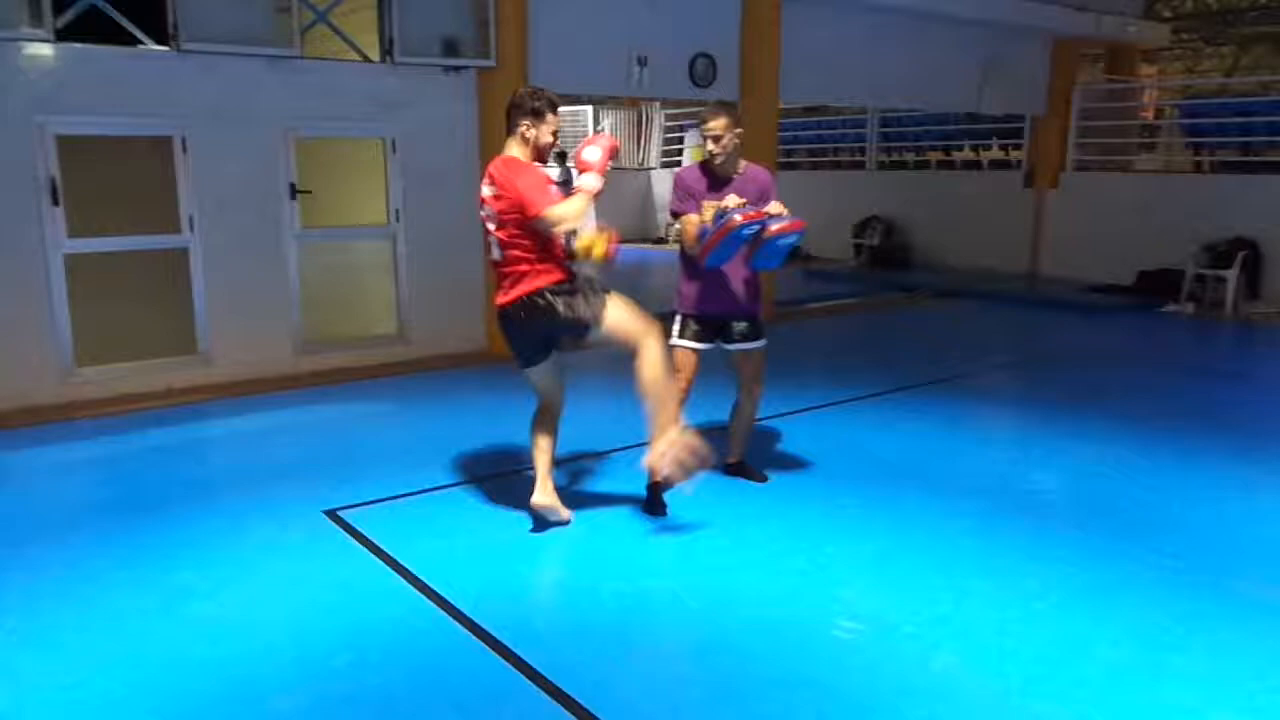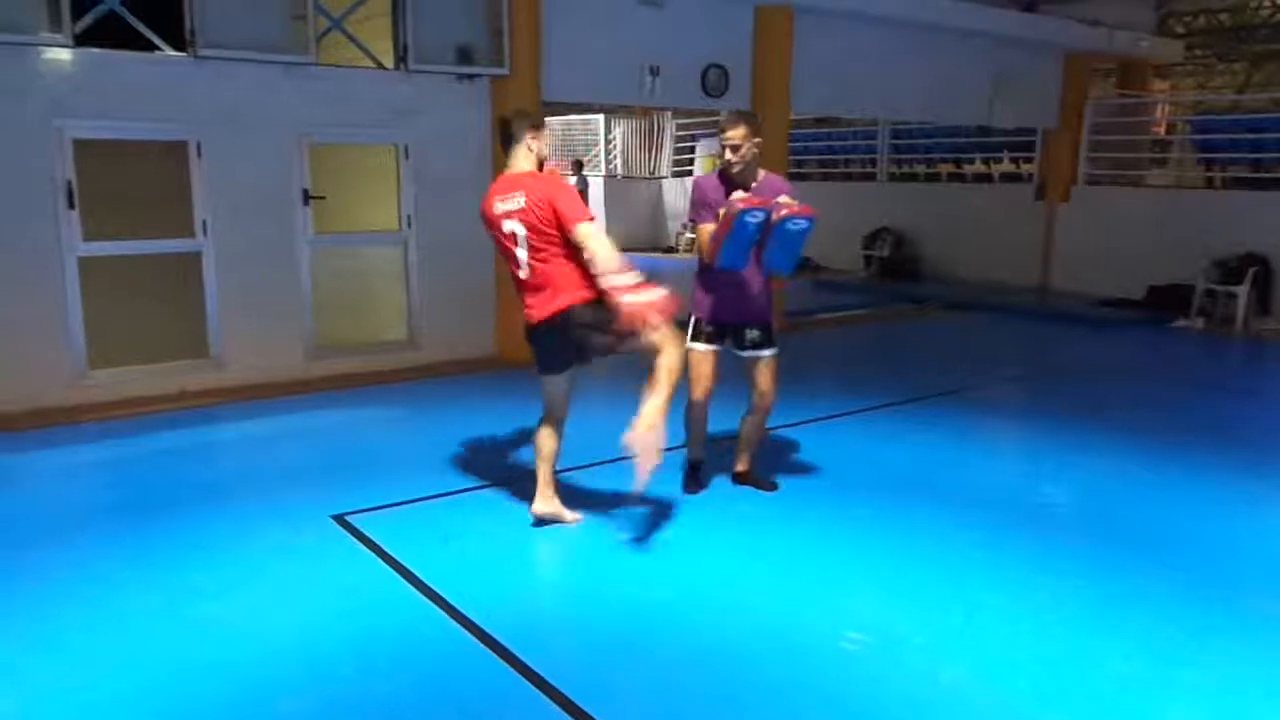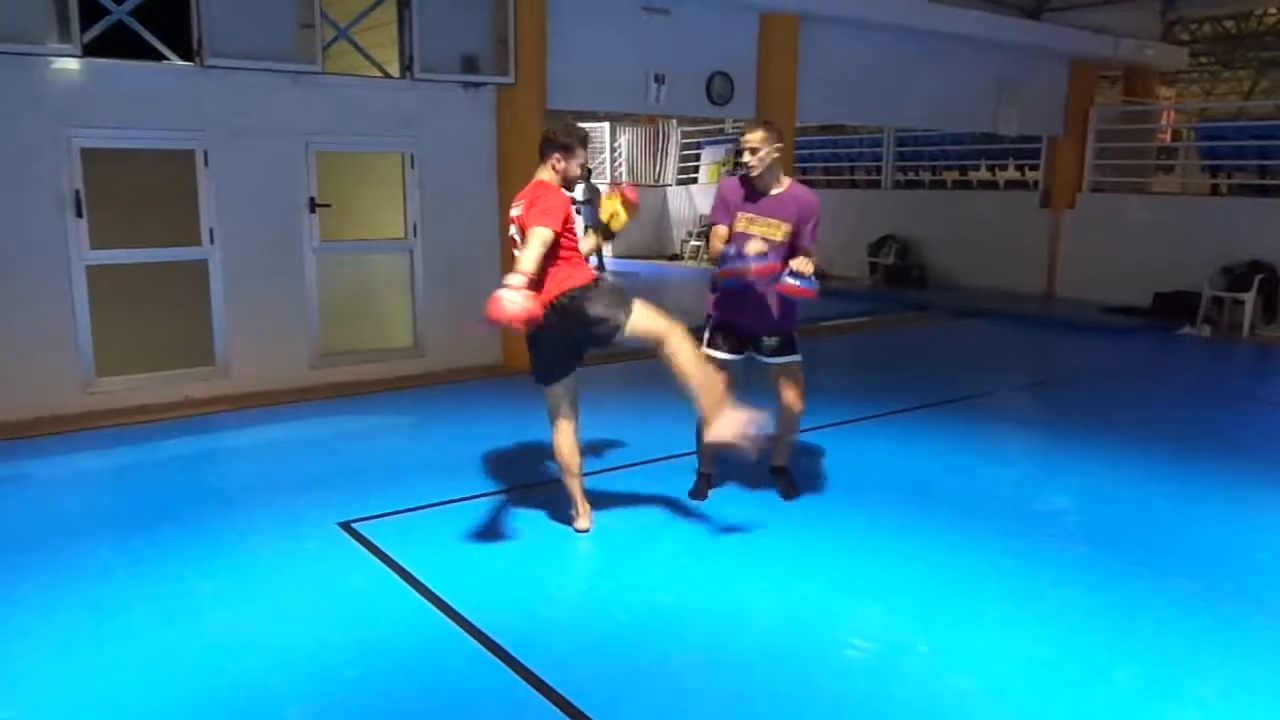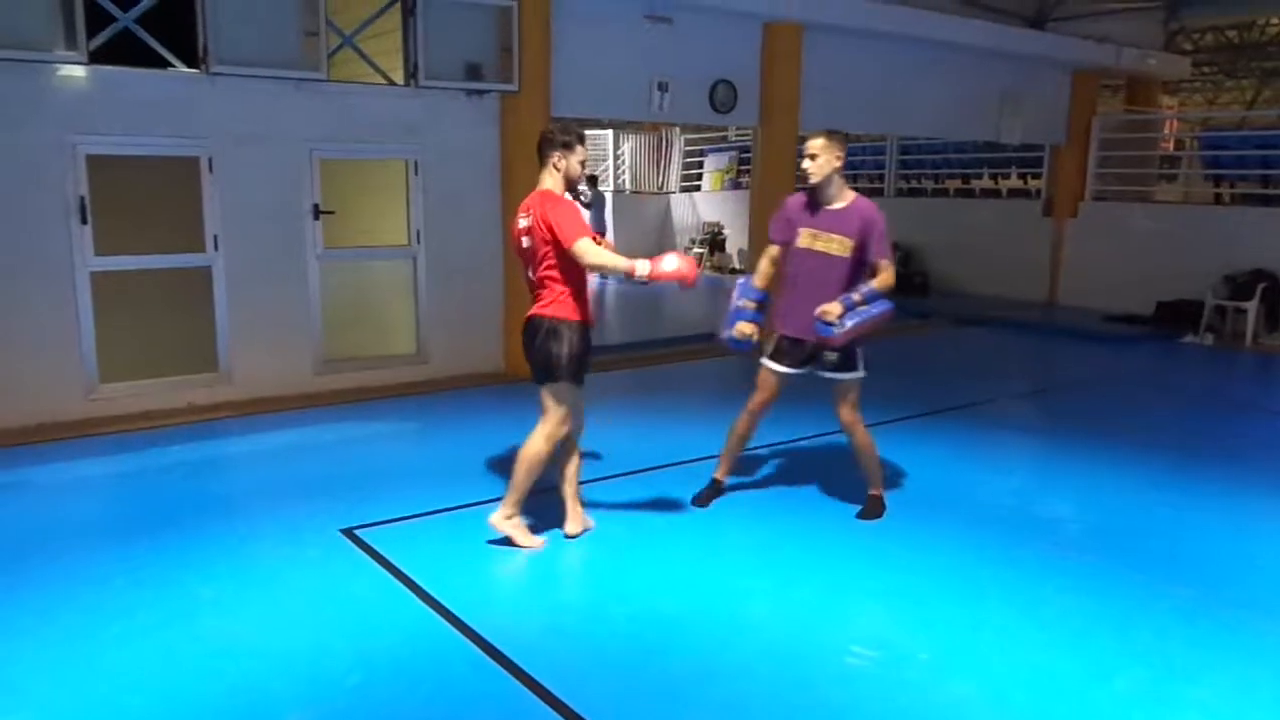
dt=0.3s
person 1, frame 1
left shoulder: (496, 173)
right shoulder: (521, 174)
right elbow: (563, 221)
right wrist: (592, 178)
left hip: (515, 308)
right hip: (540, 297)
left knee: (550, 398)
right knee: (648, 335)
left ankle: (543, 490)
right ankle: (667, 441)
person 1, frame 2
left shoulder: (491, 201)
right shoulder: (551, 187)
right elbow: (591, 241)
right wrist: (628, 286)
left hip: (539, 321)
right hip: (579, 307)
left knee: (553, 412)
right knee: (668, 344)
left ankle: (545, 497)
right ankle: (648, 424)
person 1, frame 3
left shoulder: (521, 200)
right shoulder: (549, 196)
right elbow: (537, 242)
right wrist: (515, 285)
left hip: (541, 321)
right hip: (573, 301)
left knee: (561, 415)
right knee: (672, 334)
left ankle: (579, 508)
right ankle: (721, 417)
person 1, frame 4
left shoulder: (526, 210)
right shoulder: (558, 205)
right elbow: (589, 256)
left wrist: (595, 251)
right wrist: (648, 268)
left hip: (540, 324)
right hip: (562, 324)
left knee: (570, 418)
right knee: (554, 423)
left ankle: (573, 512)
right ankle: (508, 513)
person 2, frame 1
left shoulder: (759, 180)
right shoulder: (687, 179)
right elbow: (692, 246)
left wrist: (775, 223)
right wrist: (717, 220)
left hip: (742, 301)
right hip: (696, 300)
left knee: (752, 386)
right knee: (680, 389)
left ankle: (735, 458)
person 2, frame 2
left shoulder: (776, 188)
right shoulder: (705, 187)
right elbow: (707, 253)
left hip: (754, 309)
right hip: (710, 307)
left knee: (765, 395)
right knee: (699, 395)
left ankle: (743, 466)
right ankle: (695, 461)
person 2, frame 3
left shoulder: (803, 200)
right shoulder: (730, 190)
left elbow: (806, 256)
right elbow: (716, 245)
left wrist: (803, 266)
right wrist: (742, 251)
left hip: (775, 316)
right hip: (730, 312)
left knee: (793, 405)
left ankle: (779, 462)
right ankle: (705, 471)
person 2, frame 4
left shoulder: (867, 215)
right shoulder: (795, 207)
left elbow: (886, 277)
right elbow: (770, 261)
left wrist: (848, 304)
right wrist: (745, 313)
left hip: (836, 335)
right hip: (791, 329)
left knee: (848, 418)
right knee: (755, 406)
left ankle: (876, 491)
right ankle: (719, 477)
